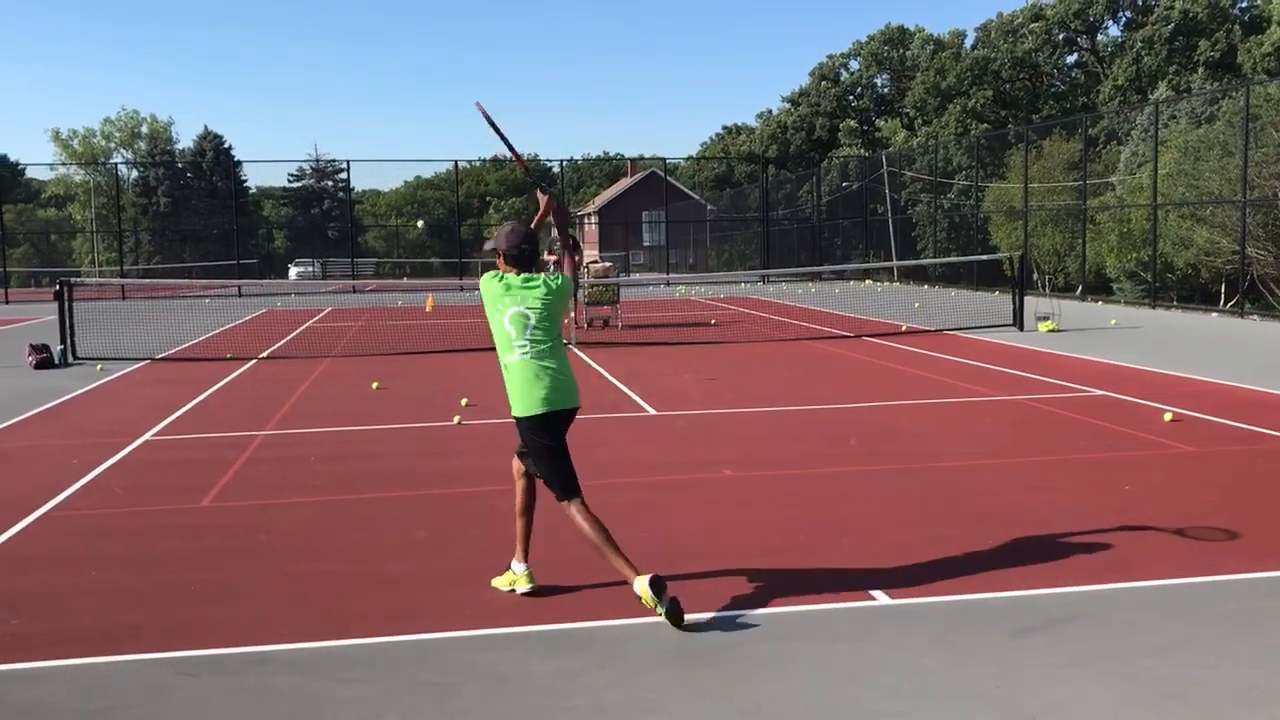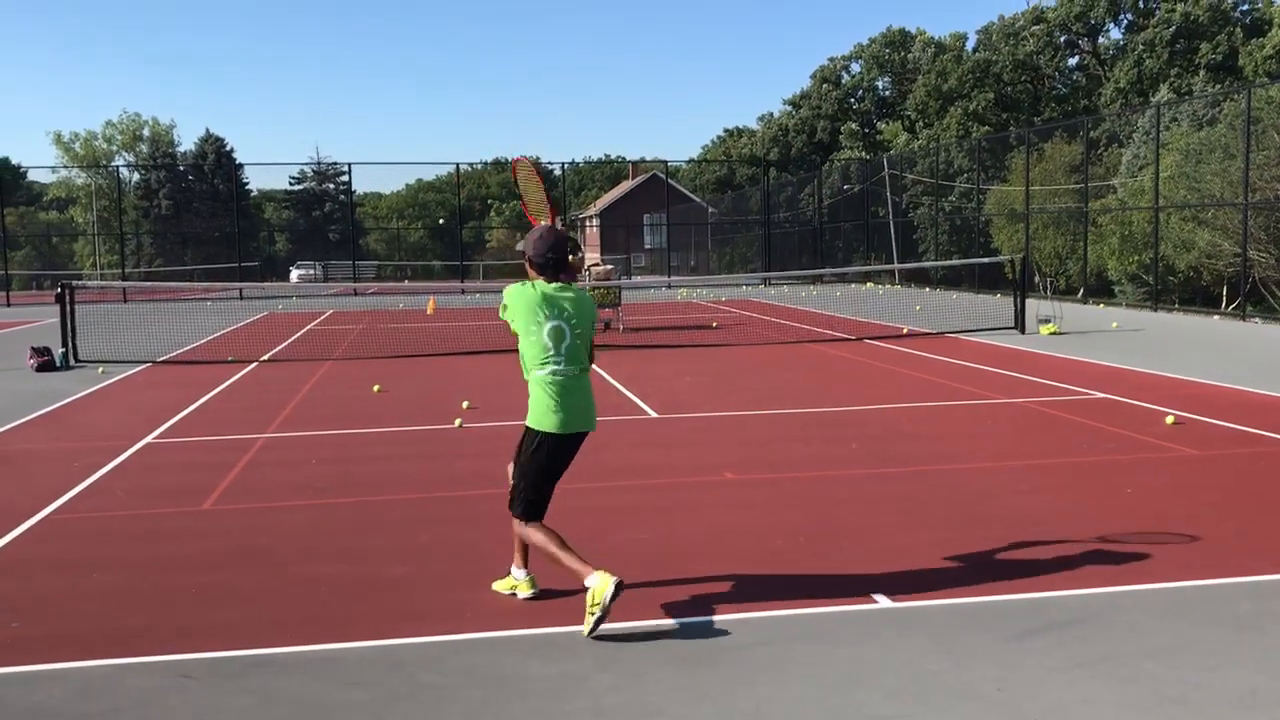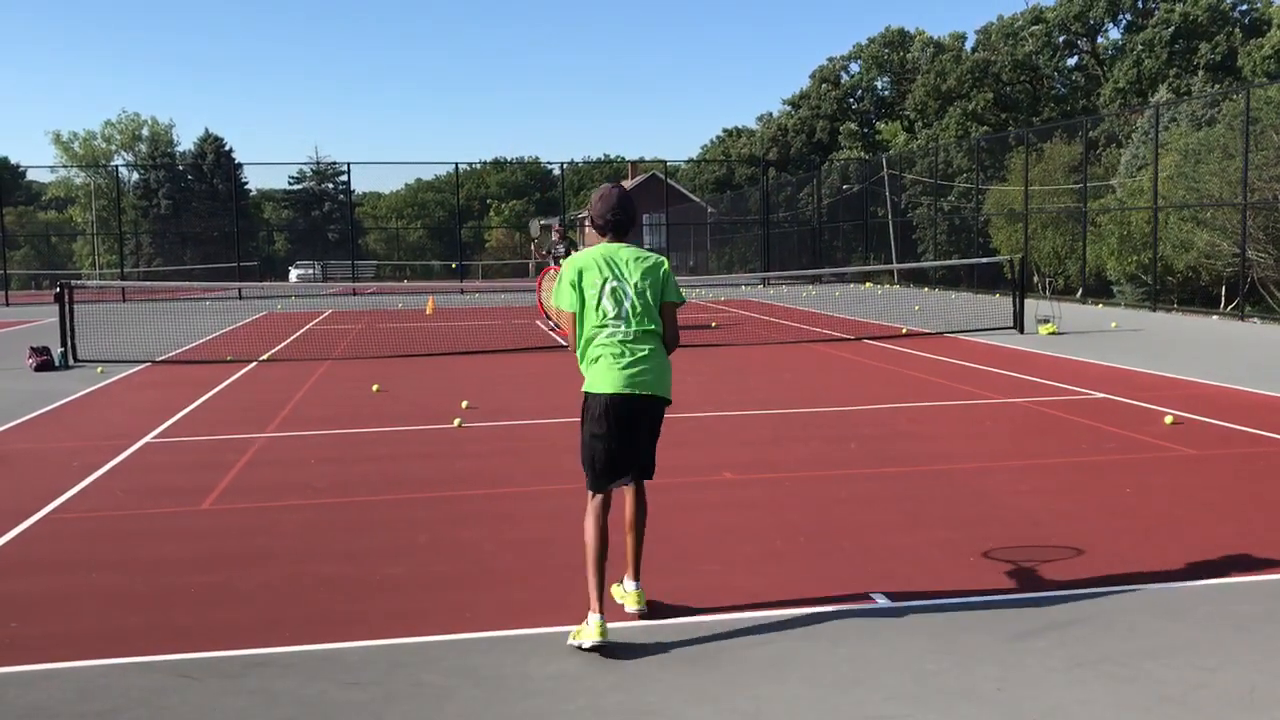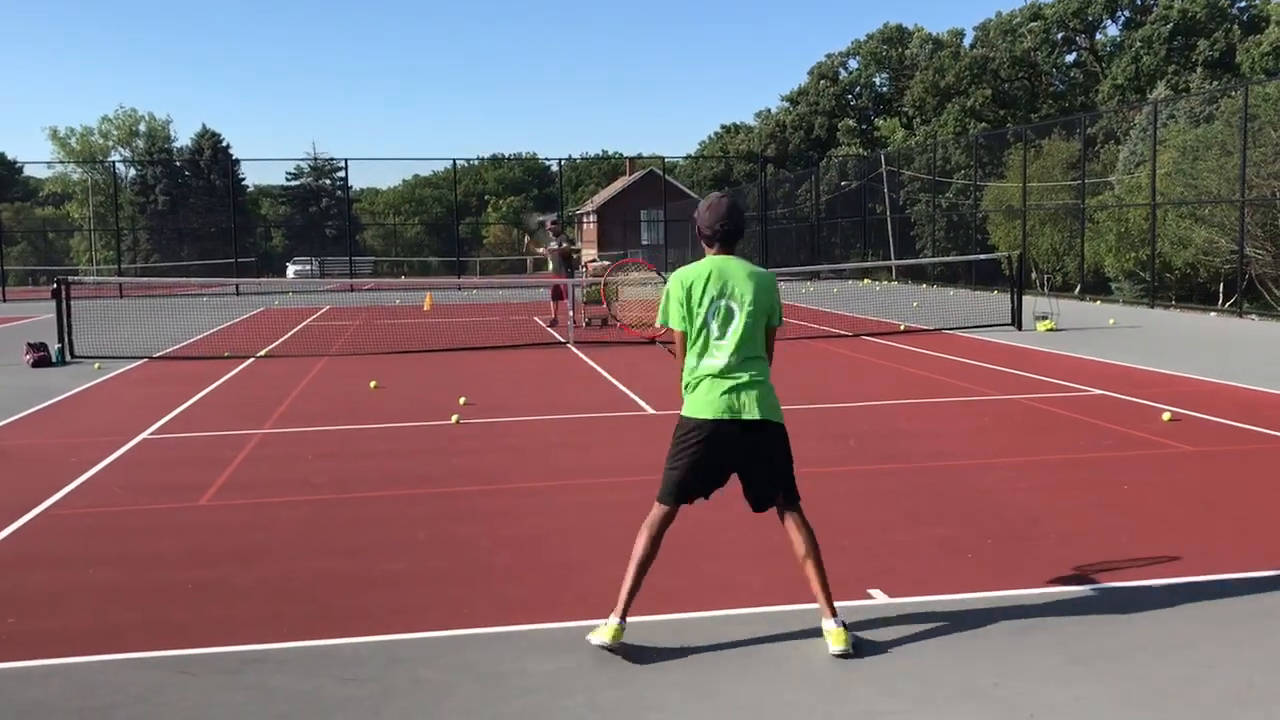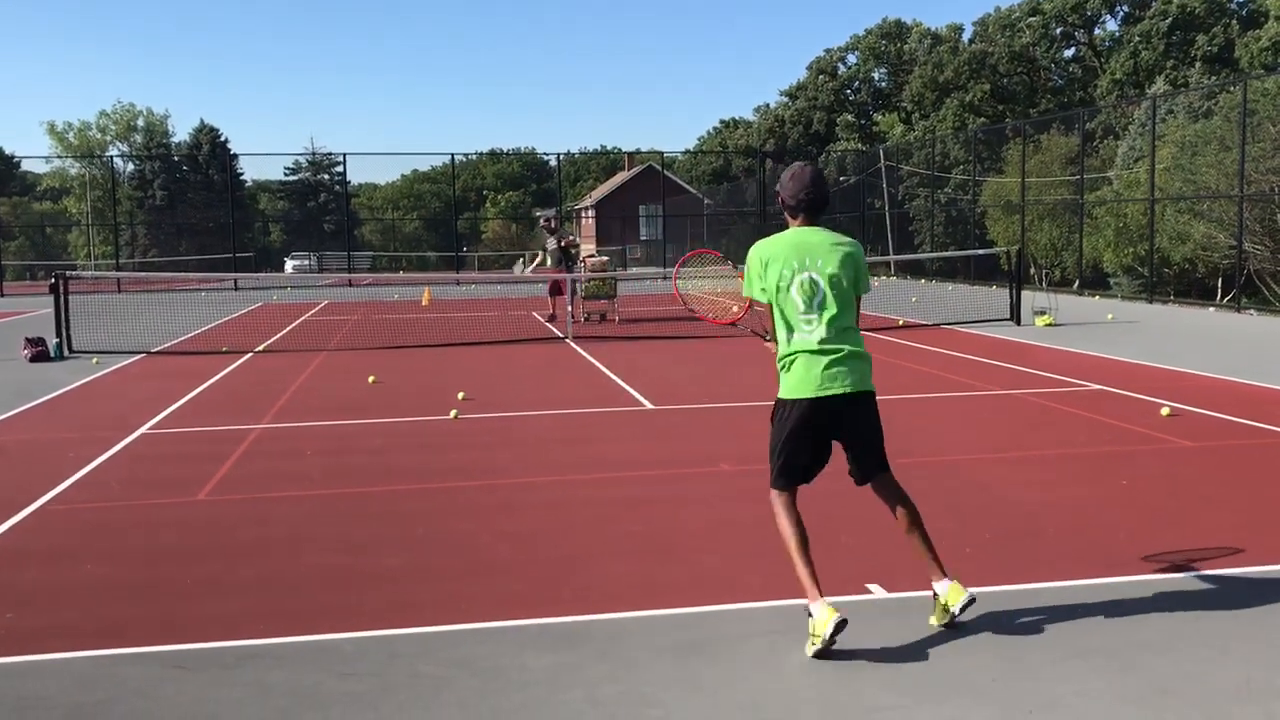
dt=0.3s
person 1, frame 1
left shoulder: (490, 285)
right shoulder: (555, 284)
left elbow: (509, 268)
right elbow: (571, 263)
left wrist: (538, 218)
right wrist: (558, 218)
left hip: (533, 404)
right hip: (564, 397)
left knee: (570, 502)
right knee: (521, 468)
left ankle: (641, 582)
right ankle: (520, 570)
person 1, frame 2
left shoulder: (516, 296)
right shoulder: (584, 301)
left hip: (549, 419)
right hip: (581, 416)
left knee: (525, 520)
right knee: (518, 475)
left ankle: (596, 579)
right ankle: (520, 574)
person 1, frame 3
left shoulder: (576, 264)
right shoulder: (657, 264)
left elbow: (573, 336)
right elbow: (672, 339)
left hip: (605, 388)
right hip: (653, 389)
left knee: (598, 498)
right knee: (636, 483)
left ankle: (595, 619)
right ankle: (632, 585)
person 1, frame 4
left shoulder: (681, 280)
right shoulder: (765, 281)
left elbow: (680, 352)
right elbow: (765, 353)
left hip: (704, 411)
right hip: (759, 411)
left knee: (661, 513)
right knee: (789, 511)
left ankle: (615, 622)
right ankle: (833, 624)
person 1, frame 5
left shoulder: (762, 252)
right shoulder: (849, 250)
left elbow: (772, 318)
right elbow: (851, 313)
left hip: (800, 390)
right hip: (853, 383)
left knee: (781, 496)
right knee: (884, 484)
left ankle: (821, 608)
right ankle: (946, 586)
